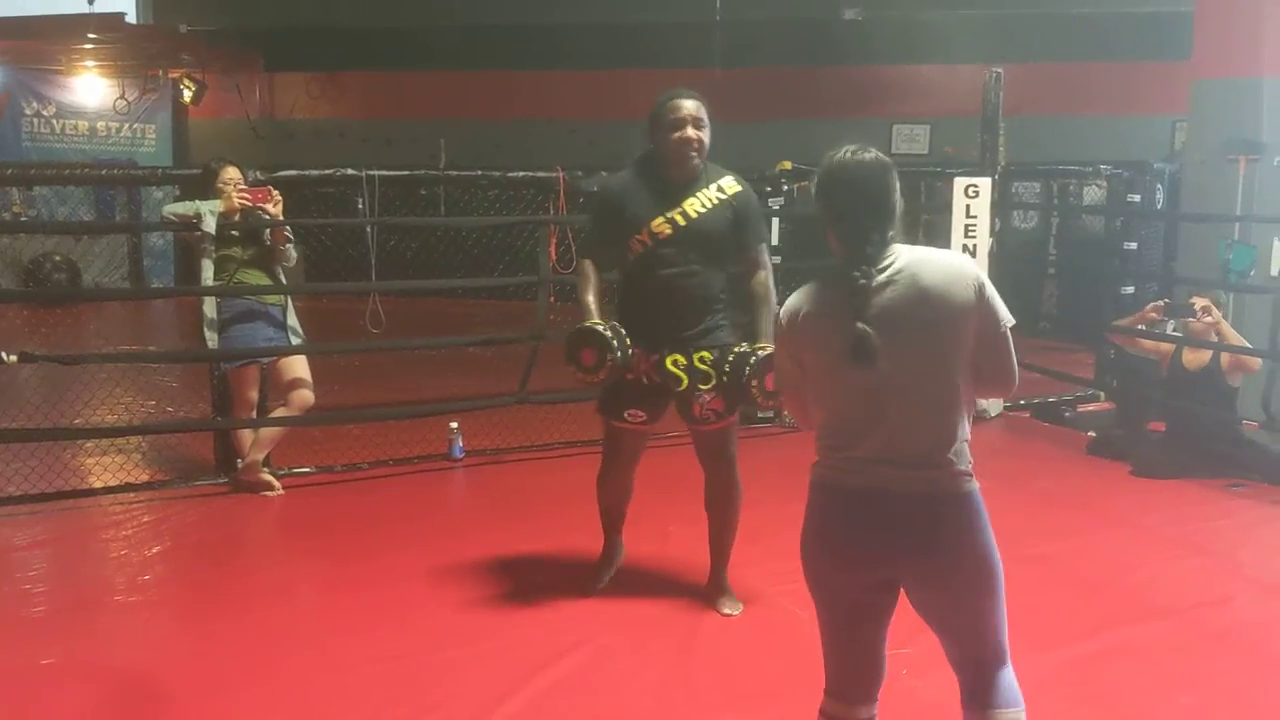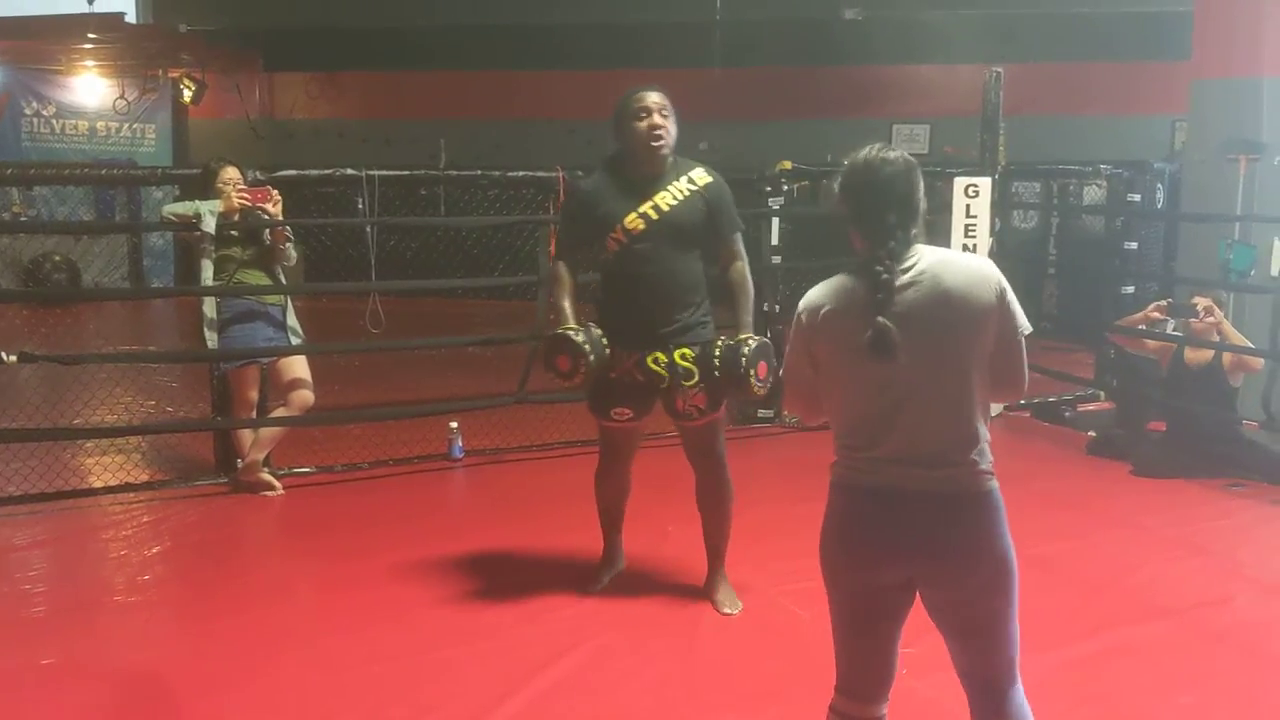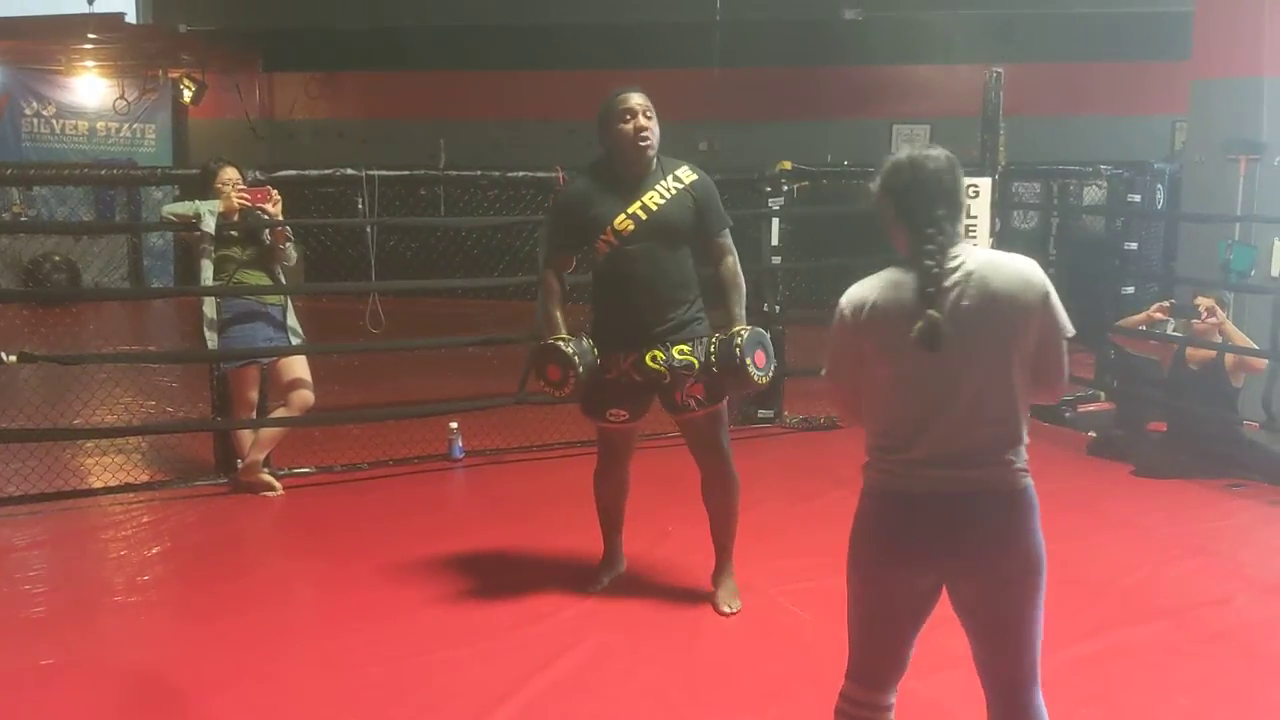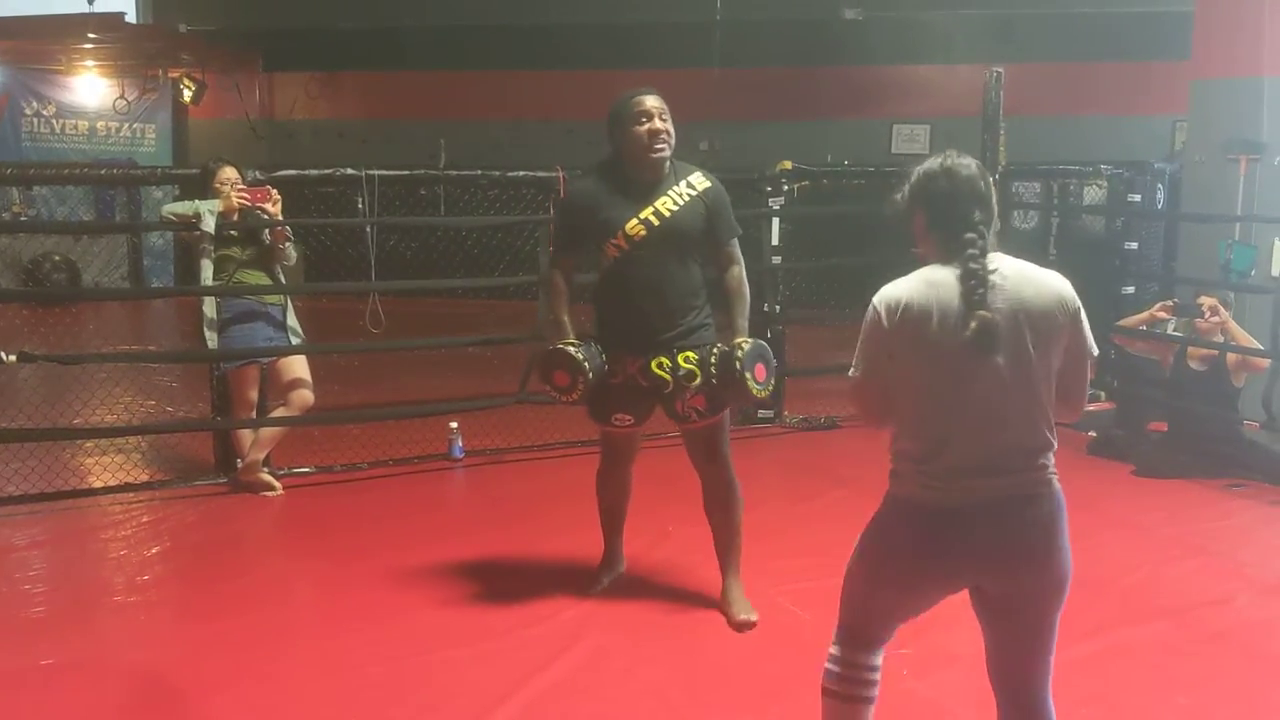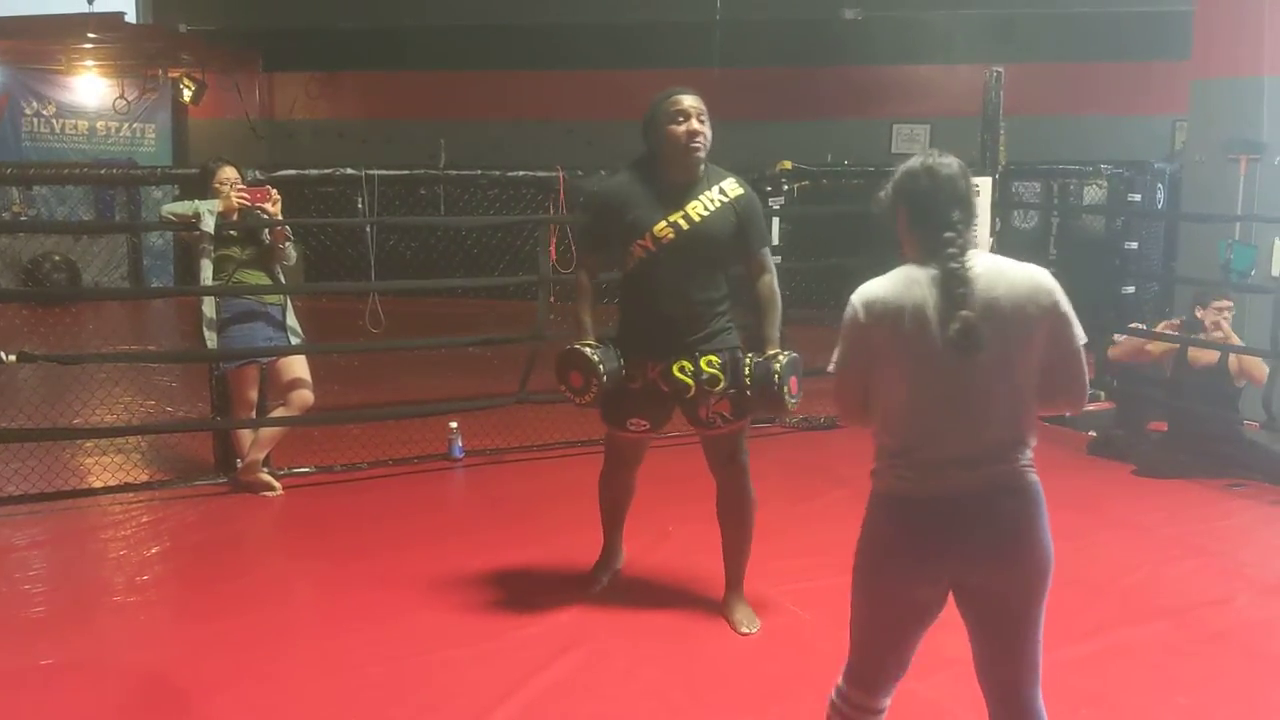
dt=0.2s
person 1, frame 1
left shoulder: (801, 310)
right shoulder: (961, 276)
left elbow: (803, 412)
right elbow: (1002, 379)
left hip: (844, 516)
right hip: (943, 513)
right knee: (987, 670)
person 1, frame 2
left shoulder: (820, 306)
right shoulder: (982, 279)
left elbow: (807, 406)
right elbow: (1013, 385)
left hip: (864, 516)
right hip: (964, 513)
person 1, frame 3
left shoulder: (862, 301)
right shoulder: (1026, 279)
left elbow: (851, 408)
right elbow: (1050, 385)
left hip: (897, 514)
right hip: (1000, 514)
person 1, frame 4
left shoulder: (895, 302)
right shoulder: (1055, 292)
left elbow: (874, 411)
right elbow: (1070, 404)
left hip: (924, 521)
right hip: (1029, 520)
left knee: (857, 639)
person 1, frame 5
left shoulder: (874, 301)
right shoulder: (1033, 286)
left elbow: (853, 409)
right elbow: (1069, 392)
left hip: (906, 518)
right hip: (1007, 514)
person 2, frame 1
left shoulder: (734, 192)
right shoulder: (619, 190)
left elbow: (759, 269)
right elbow: (592, 259)
left wrist: (765, 341)
right wrist: (592, 318)
left hip: (708, 347)
right hip: (637, 348)
left knee: (721, 462)
right knee: (619, 457)
left ankle: (719, 577)
right ankle: (611, 549)
person 2, frame 2
left shoulder: (705, 184)
right shoulder: (592, 192)
left elbow: (734, 260)
right elbow: (567, 260)
left wrist: (747, 332)
right wrist: (567, 321)
left hip: (691, 342)
right hip: (621, 346)
left knee: (710, 459)
right knee: (615, 454)
left ankle: (717, 574)
right ankle: (612, 554)
person 2, frame 3
left shoulder: (691, 182)
right shoulder: (579, 195)
left elbow: (724, 255)
right elbow: (555, 269)
left wrist: (739, 325)
right wrist: (557, 332)
left hip: (687, 340)
right hip: (616, 348)
left knee: (715, 454)
right knee: (613, 455)
left ankle: (724, 571)
right ankle: (613, 555)
person 2, frame 4
left shoulder: (703, 188)
right shoulder: (586, 195)
left elbow: (731, 264)
right elbow: (561, 269)
left wrist: (739, 335)
right wrist: (565, 337)
left hip: (691, 346)
right hip: (621, 351)
left knee: (715, 462)
right knee: (617, 458)
left ankle: (731, 582)
right ankle: (613, 555)
person 2, frame 5
left shoulder: (736, 195)
right shoulder: (617, 194)
left elbow: (762, 273)
right elbow: (588, 269)
left wrist: (772, 347)
right wrist: (587, 340)
left hip: (714, 353)
right hip: (640, 354)
left knee: (733, 469)
right knee: (621, 462)
left ankle: (734, 590)
right ankle: (611, 549)
person 3, frame 1
right shoulder: (207, 226)
left elbow: (287, 258)
right elbow: (168, 212)
left wrist: (277, 220)
right wrist: (220, 208)
left hip: (278, 315)
right hip: (239, 316)
left knee: (302, 397)
right knee: (246, 402)
left ankle: (251, 464)
right ankle: (251, 468)
person 3, frame 2
left shoulder: (258, 222)
right shoulder: (207, 227)
left elbow: (287, 258)
right elbow: (168, 212)
left wrist: (277, 220)
right wrist: (220, 208)
left hip: (277, 316)
right hip: (238, 316)
left knee: (302, 397)
right knee: (246, 403)
left ankle: (251, 465)
right ankle: (251, 469)
person 3, frame 3
right shoulder: (206, 227)
left elbow: (287, 258)
right elbow: (167, 212)
left wrist: (277, 220)
right wrist: (219, 208)
left hip: (277, 315)
right hip: (238, 316)
left knee: (302, 397)
right knee: (246, 403)
left ankle: (251, 465)
right ankle: (251, 469)
person 3, frame 4
right shoulder: (206, 226)
left elbow: (287, 258)
right elbow: (167, 212)
left wrist: (277, 220)
right wrist: (218, 207)
left hip: (277, 315)
right hip: (238, 316)
left knee: (302, 397)
right knee: (246, 403)
left ankle: (250, 465)
right ankle: (251, 469)
person 3, frame 5
right shoulder: (206, 226)
left elbow: (287, 258)
right elbow: (167, 211)
left wrist: (276, 219)
right wrist: (219, 207)
left hip: (277, 315)
right hip: (238, 316)
left knee: (302, 396)
right knee: (246, 403)
left ankle: (251, 464)
right ankle: (251, 468)
person 4, frame 1
left shoulder: (1227, 355)
right shoulder: (1168, 348)
left elbow: (1254, 364)
right elbow: (1114, 334)
left wrist: (1220, 323)
right wrist: (1143, 317)
left hip: (1224, 445)
right hip: (1177, 443)
left knee: (1271, 466)
person 4, frame 2
left shoulder: (1229, 355)
right shoulder: (1169, 348)
left elbow: (1257, 364)
right elbow: (1116, 334)
left wrist: (1222, 323)
right wrist: (1145, 316)
left hip: (1225, 445)
right hip: (1178, 443)
left knee: (1272, 466)
right knee: (1134, 455)
person 4, frame 3
left shoulder: (1231, 355)
right shoulder: (1171, 349)
left elbow: (1260, 364)
right elbow: (1117, 334)
left wrist: (1224, 323)
right wrist: (1148, 317)
left hip: (1226, 444)
right hip: (1179, 442)
left knee: (1273, 466)
right knee: (1140, 457)
person 4, frame 4
left shoulder: (1234, 354)
right shoulder: (1172, 349)
left elbow: (1263, 363)
right elbow: (1117, 333)
left wrist: (1228, 322)
right wrist: (1151, 316)
left hip: (1227, 444)
right hip: (1179, 442)
left knee: (1271, 465)
right knee: (1144, 458)
person 4, frame 5
left shoulder: (1235, 356)
right shoulder: (1173, 349)
left elbow: (1265, 380)
right elbow: (1114, 354)
left wrist: (1230, 337)
right wrist: (1154, 336)
left hip: (1228, 444)
right hip: (1181, 442)
right knee: (1145, 458)
